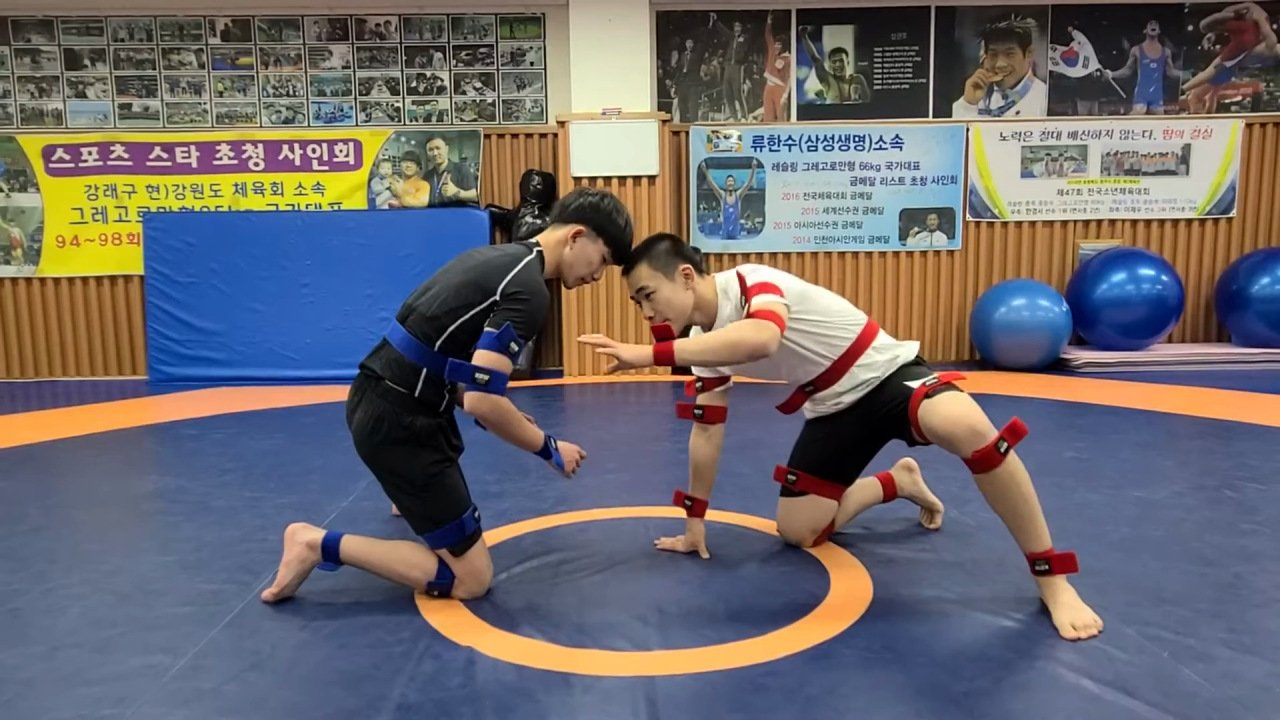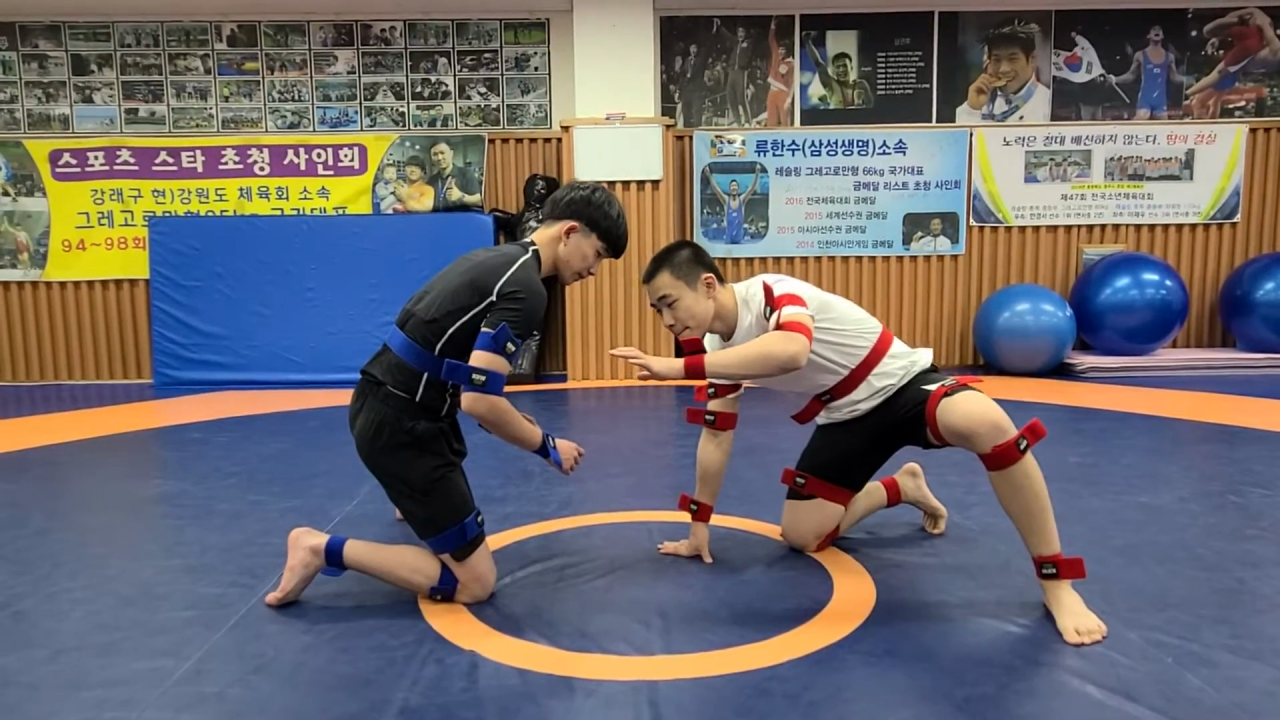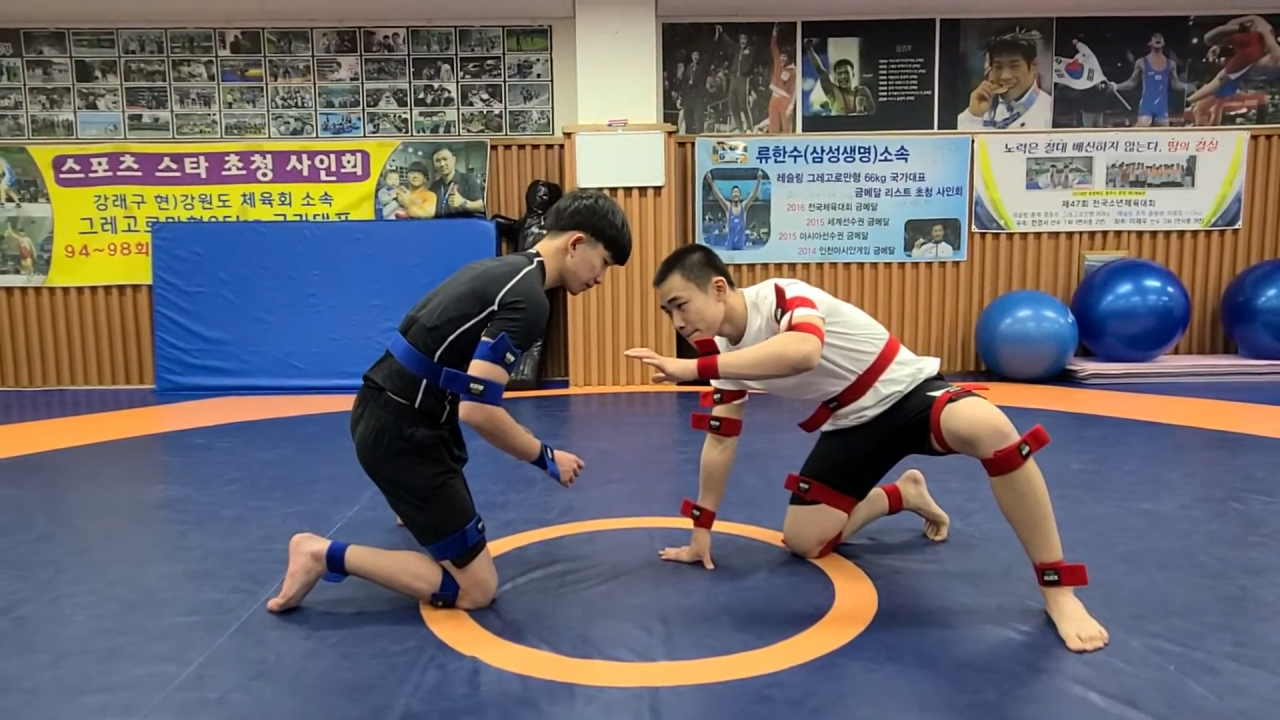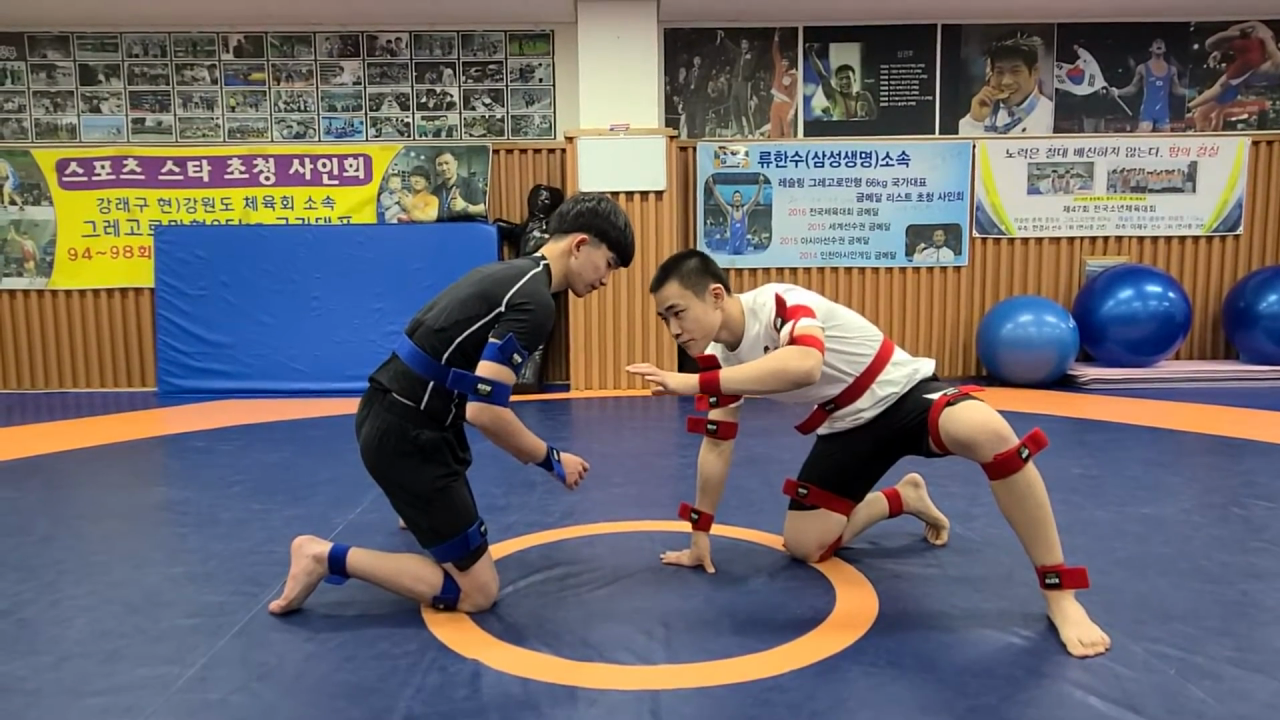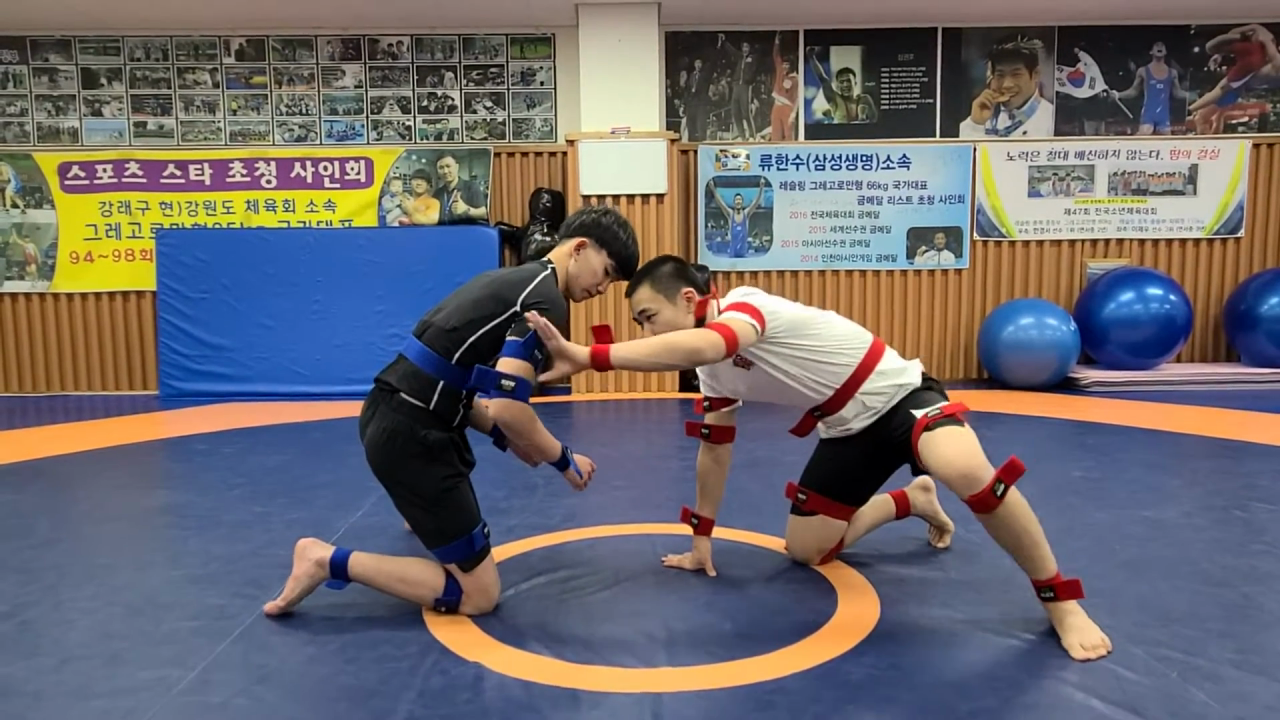
dt=1s
person 1, frame 1
left shoulder: (750, 282)
right shoulder: (703, 340)
left elbow: (762, 338)
right elbow: (707, 430)
left wrist: (650, 354)
right wrist: (695, 522)
left hip: (886, 375)
right hip: (833, 411)
left knee: (968, 429)
right knee: (797, 532)
left ankle: (1052, 579)
right ankle: (898, 482)
person 1, frame 2
left shoulder: (771, 293)
right shoulder: (716, 346)
left elbow: (791, 351)
right elbow: (716, 436)
left wrist: (680, 367)
right wrist: (698, 526)
left hip: (902, 384)
right hip: (846, 418)
left knee: (987, 424)
right knee: (802, 536)
left ankle: (1057, 583)
right ankle: (901, 487)
person 1, frame 3
left shoulder: (781, 296)
right shoulder: (724, 348)
left elbow: (803, 352)
right elbow: (720, 440)
left wrist: (692, 368)
right wrist: (701, 531)
left hip: (908, 392)
right hip: (851, 425)
left knee: (988, 429)
right knee: (804, 542)
left ankle: (1059, 591)
right ankle: (904, 494)
person 1, frame 4
left shoulder: (778, 303)
right shoulder: (719, 356)
left elbow: (805, 364)
right elbow: (716, 444)
left wrist: (693, 382)
right wrist: (700, 535)
left hip: (903, 393)
right hip: (847, 427)
left knee: (989, 434)
right knee: (804, 546)
left ankle: (1060, 594)
right ankle: (904, 498)
person 1, frame 5
left shoulder: (742, 305)
right shoulder: (711, 369)
left elbow: (706, 345)
right elbow: (715, 450)
left wrist: (589, 356)
right wrist: (702, 540)
left hip: (897, 397)
right hip: (848, 430)
left knee: (966, 471)
right knee: (804, 549)
left ankle: (1061, 601)
right ankle: (910, 499)
person 2, frame 1
left shoulder: (499, 256)
right shoulder: (527, 290)
right elbow: (482, 401)
left wrist: (503, 417)
right wrist: (550, 449)
left hip: (378, 397)
right hip: (398, 419)
right knee: (470, 579)
left ankle: (413, 496)
right ankle: (319, 544)
person 2, frame 2
left shoulder: (498, 257)
right shoulder: (525, 289)
right elbow: (478, 400)
left wrist: (506, 420)
right wrist: (547, 446)
left hip: (381, 403)
right hip: (400, 423)
right knee: (474, 582)
left ankle: (416, 498)
right ankle: (324, 549)
person 2, frame 3
left shoulder: (503, 268)
right shoulder: (527, 299)
right elbow: (476, 410)
left wrist: (515, 436)
right wrist: (546, 458)
left hip: (384, 410)
right hip: (401, 431)
right knee: (475, 589)
left ankle: (418, 504)
right ankle: (326, 555)
person 2, frame 4
left shoulder: (508, 272)
right shoulder: (533, 301)
right elbow: (484, 410)
left wrist: (519, 443)
right wrist: (552, 461)
left hip: (388, 413)
right hip: (406, 434)
right knee: (477, 592)
left ankle: (420, 509)
right ankle: (327, 557)
person 2, frame 5
left shoulder: (511, 279)
right shoulder: (546, 301)
right elbow: (506, 406)
left wrist: (505, 436)
right wrist: (565, 460)
left hip: (388, 413)
right hip: (411, 433)
right knee: (478, 595)
left ankle: (424, 513)
right ankle: (330, 561)
